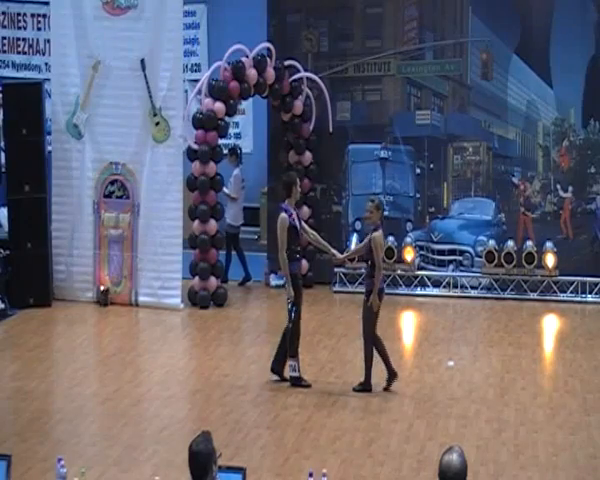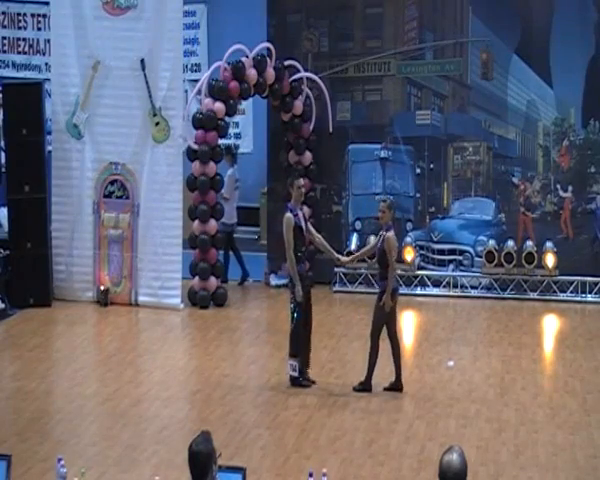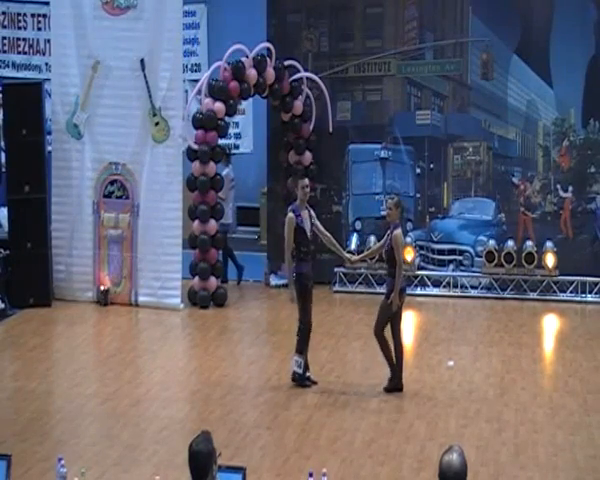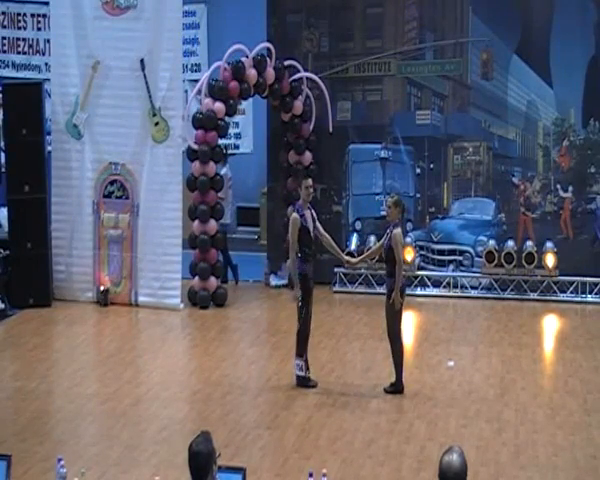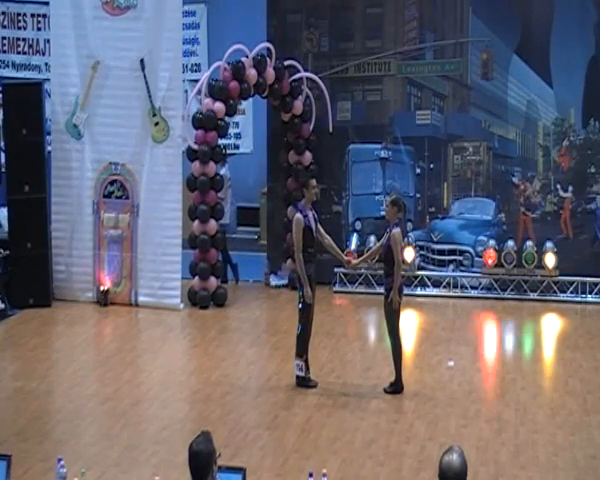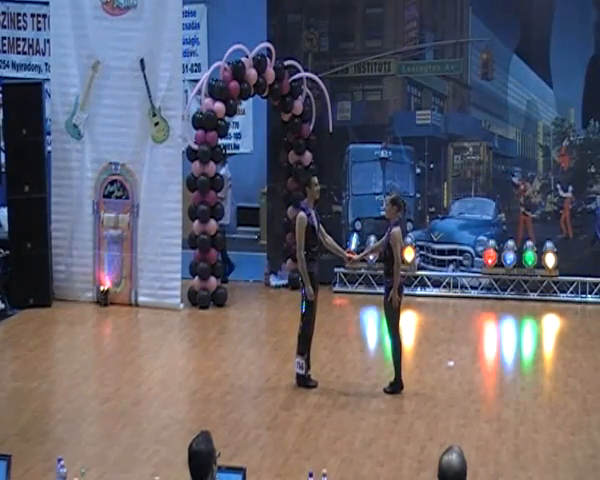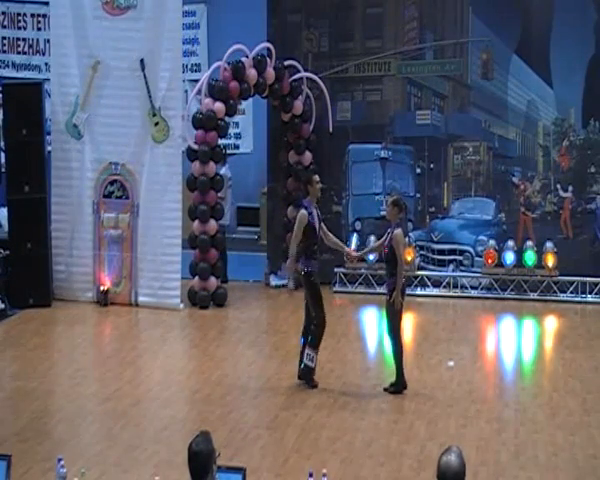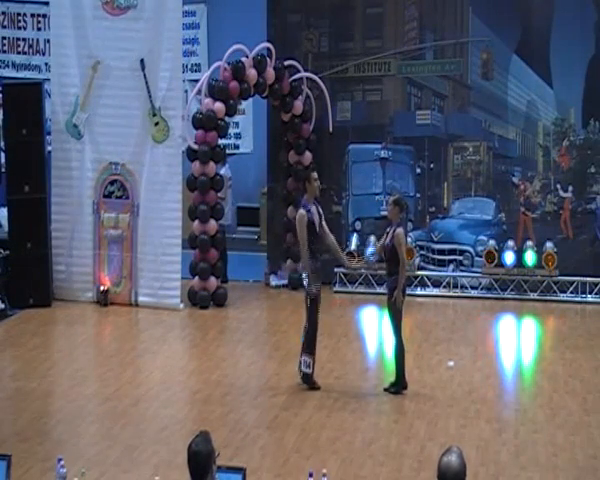
dt=0.4s
person 1, frame 1
left shoulder: (294, 213)
right shoulder: (284, 217)
left elbow: (311, 235)
right elbow: (282, 254)
left wrist: (331, 251)
right wrist: (288, 285)
left hip: (297, 272)
right hip: (291, 274)
left knee: (293, 322)
right knee: (294, 324)
left ankle: (278, 365)
right ankle: (294, 374)
person 1, frame 2
left shoulder: (301, 213)
right shoulder: (289, 216)
left elbow: (316, 238)
right elbow: (289, 253)
left wrist: (335, 255)
right wrist: (297, 285)
left hip: (305, 271)
right hip: (296, 274)
left knee: (307, 322)
right knee: (298, 323)
left ankle: (302, 367)
right ankle: (295, 374)
person 1, frame 3
left shoulder: (310, 212)
right shoulder: (292, 217)
left elbow: (325, 236)
right elbow: (287, 253)
left wrist: (344, 254)
right wrist: (291, 286)
left hip: (309, 270)
right hip: (299, 271)
left knee: (306, 321)
right knee: (305, 322)
left ankle: (303, 370)
right ankle: (297, 371)
person 1, frame 4
left shoulder: (311, 212)
right shoulder: (296, 216)
left elbow: (324, 237)
right elbow: (292, 253)
left wrist: (343, 257)
right wrist: (295, 285)
left hip: (310, 269)
right hip: (301, 272)
left knee: (305, 322)
right knee: (304, 322)
left ankle: (303, 371)
right ankle: (301, 374)
person 1, frame 5
left shoulder: (312, 213)
right shoulder: (299, 217)
left elbow: (324, 238)
right elbow: (298, 254)
left wrist: (342, 258)
right wrist: (306, 286)
left hip: (312, 270)
right hip: (304, 273)
left knee: (308, 323)
right knee: (304, 323)
left ankle: (304, 370)
right ankle: (301, 374)
person 1, frame 6
left shoulder: (314, 212)
right shoulder: (302, 216)
left elbow: (325, 239)
right elbow: (300, 253)
left wrist: (344, 255)
right wrist: (307, 284)
left hip: (315, 270)
right hip: (307, 272)
left knee: (310, 322)
right knee: (306, 322)
left ankle: (305, 369)
right ankle: (301, 374)
person 1, frame 7
left shoulder: (316, 211)
right shoulder: (303, 214)
left elbow: (327, 236)
right elbow: (293, 246)
left wrist: (347, 251)
right wrist: (291, 277)
left hip: (314, 268)
right hip: (307, 269)
left knee: (310, 321)
right knee: (319, 320)
left ankle: (305, 369)
right ankle: (307, 369)
person 1, frame 8
left shoulder: (317, 208)
right shoulder: (302, 213)
left elbow: (327, 236)
right elbow: (304, 250)
left wrist: (343, 259)
right wrist: (310, 280)
left hip: (318, 267)
right hip: (311, 269)
left knee: (312, 319)
right knee: (312, 321)
left ankle: (305, 367)
right ankle: (307, 373)
person 2, frame 1
left shoulder: (376, 235)
right shoulder: (373, 234)
left elbow: (378, 267)
right elbow: (361, 248)
left wrist: (374, 294)
right wrist: (343, 257)
left hip: (374, 288)
right hip: (372, 287)
left knee: (368, 335)
right knee: (371, 333)
left ankle: (367, 382)
right ankle: (390, 370)
person 2, frame 2
left shoulder: (389, 236)
right shoulder: (383, 234)
left elbow: (392, 267)
right elbow: (369, 250)
left wrist: (387, 294)
right wrist: (349, 259)
left hip: (387, 289)
right hip: (387, 289)
left knee: (375, 334)
right knee: (392, 334)
left ankle: (367, 381)
right ankle: (398, 381)
person 2, frame 3
left shoulder: (397, 233)
right shoulder: (391, 232)
left elbow: (400, 265)
right elbow: (377, 249)
left wrist: (395, 293)
right wrist: (357, 258)
left hip: (396, 288)
right hip: (393, 287)
left knee: (378, 330)
right knee: (396, 334)
left ankle: (394, 374)
right ankle: (397, 380)
person 2, frame 4
left shoulder: (397, 232)
right shoulder: (390, 230)
left elbow: (400, 263)
right elbow: (377, 249)
left wrist: (396, 291)
right wrist: (357, 260)
left hip: (395, 287)
right hip: (391, 286)
left knee: (394, 335)
right knee: (394, 335)
left ankle: (398, 383)
right ankle: (398, 380)
person 2, frame 5
left shoulder: (396, 231)
right shoulder: (390, 230)
left elbow: (398, 263)
right elbow: (377, 249)
left wrist: (395, 290)
right wrist: (358, 262)
left hip: (393, 287)
right hip: (389, 285)
left knee: (394, 334)
right knee: (393, 334)
left ankle: (398, 382)
right ankle: (397, 380)
person 2, frame 6
left shoulder: (396, 230)
right shoulder: (391, 229)
left elbow: (397, 262)
right elbow: (378, 246)
left wrist: (394, 289)
right wrist: (359, 257)
left hip: (393, 286)
right hip: (389, 284)
left knee: (393, 333)
right knee: (393, 333)
left ankle: (398, 381)
right ankle: (397, 379)
person 2, frame 7
left shoulder: (397, 232)
right shoulder: (391, 231)
left elbow: (401, 263)
right elbow: (378, 246)
left wrist: (398, 291)
right wrist: (359, 255)
left hip: (396, 287)
right hip: (391, 285)
left knee: (395, 334)
right knee: (392, 333)
left ankle: (400, 382)
right ankle: (398, 380)
person 2, frame 8
left shoulder: (398, 232)
right shoulder: (390, 230)
left elbow: (403, 262)
right elbow: (379, 250)
left wrist: (399, 289)
left hip: (396, 285)
right hip: (391, 284)
left knee: (397, 334)
right knee: (395, 333)
left ankle: (401, 380)
right ankle: (399, 379)
person 3, frame 1
left shoulder: (236, 174)
right shoulder: (238, 172)
left elbow: (234, 197)
left wrist: (222, 189)
right wrist: (225, 189)
left hip: (233, 217)
right hip: (235, 216)
left knee: (229, 247)
right knee: (236, 246)
left ankle: (225, 276)
right ankle: (247, 274)
person 3, frame 2
left shoulder: (230, 173)
right shoulder: (234, 171)
left elbow: (226, 196)
left hip: (227, 216)
right hip: (231, 215)
left knee: (226, 246)
right knee: (232, 245)
left ankle: (225, 276)
right ankle: (244, 272)
person 3, frame 3
left shoulder: (225, 173)
right shoulder: (230, 171)
left elbow: (222, 196)
left hip: (224, 216)
right hip: (227, 215)
left knee: (224, 246)
right knee: (225, 246)
left ankle: (224, 276)
right ankle: (238, 267)
person 3, frame 4
left shoulder: (223, 173)
right shoulder: (227, 170)
left elbow: (221, 196)
left hip: (223, 216)
right hip: (226, 215)
left knee: (223, 246)
right knee: (223, 246)
right ankle: (225, 275)
person 3, frame 5
left shoulder: (223, 173)
right shoulder: (225, 171)
left elbow: (221, 196)
left hip: (222, 216)
right hip: (224, 216)
left knee: (222, 246)
right knee: (222, 246)
person 3, frame 6
left shoulder: (223, 173)
right shoulder: (225, 171)
left elbow: (221, 197)
left hip: (221, 216)
right hip: (224, 216)
left knee: (221, 246)
right knee: (221, 245)
left ankle: (224, 275)
right ankle: (229, 264)
person 3, frame 7
left shoulder: (223, 173)
right shoulder: (226, 170)
left elbow: (221, 196)
left hip: (220, 217)
right hip: (223, 216)
right knee: (221, 247)
left ankle: (223, 275)
right ankle: (223, 274)
person 3, frame 8
left shoulder: (223, 173)
right shoulder: (226, 170)
left elbow: (221, 196)
left hip: (221, 217)
right hip: (224, 216)
left knee: (221, 247)
right knee: (221, 247)
left ankle: (223, 275)
right ankle: (223, 274)
